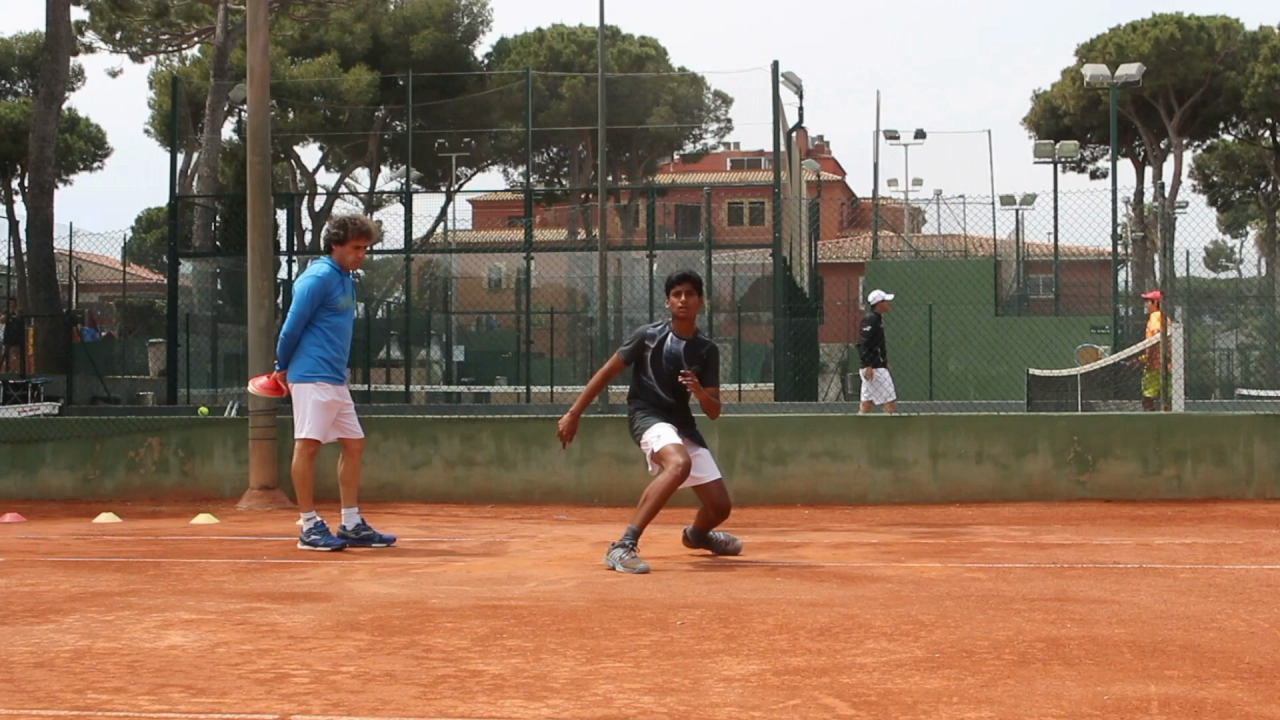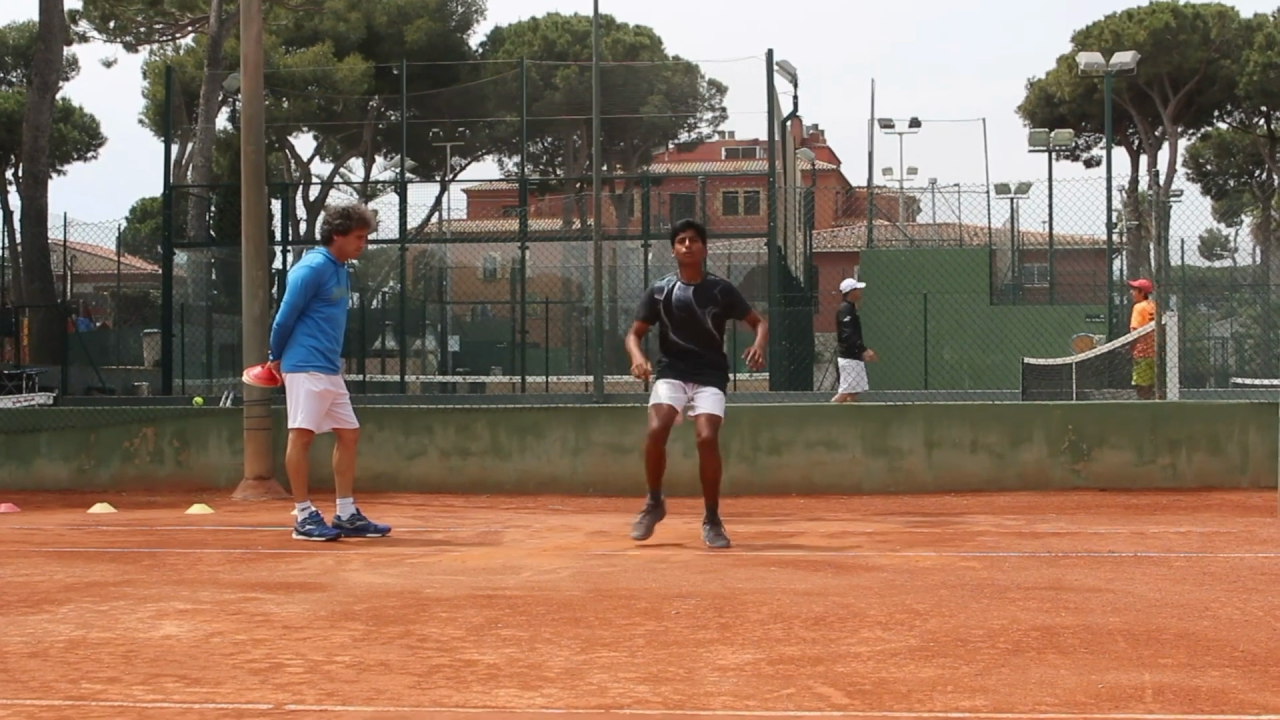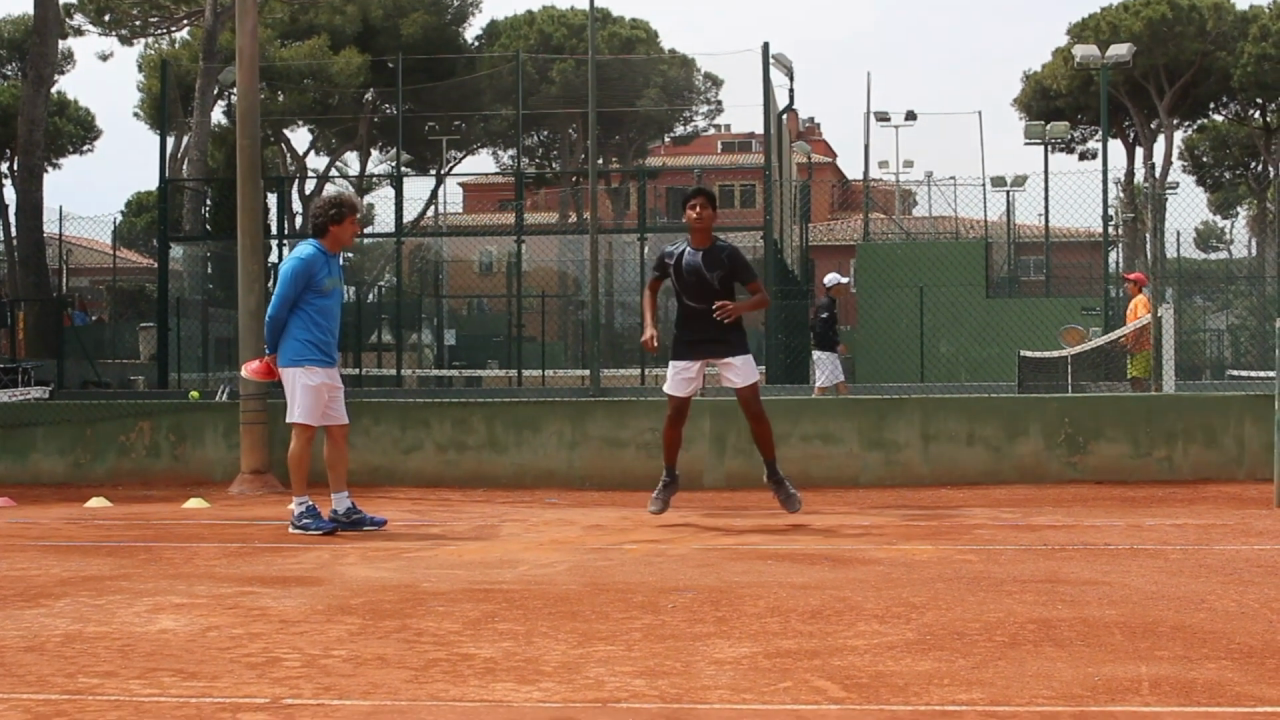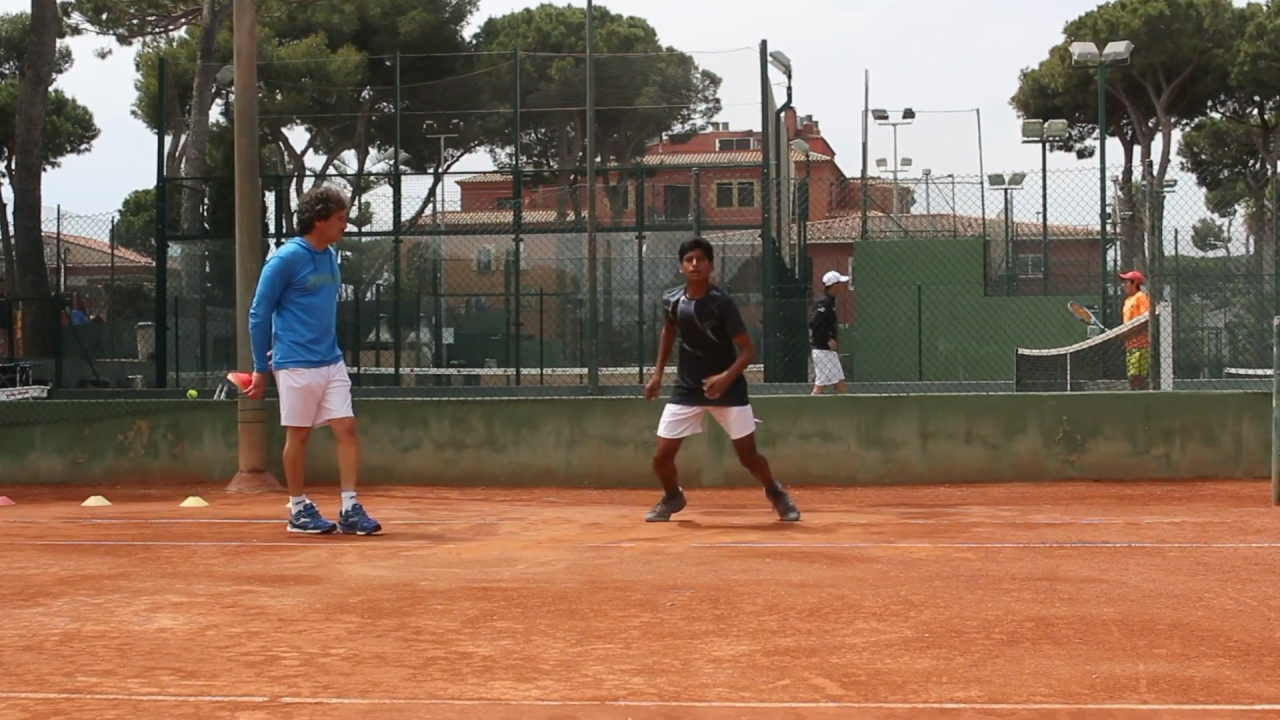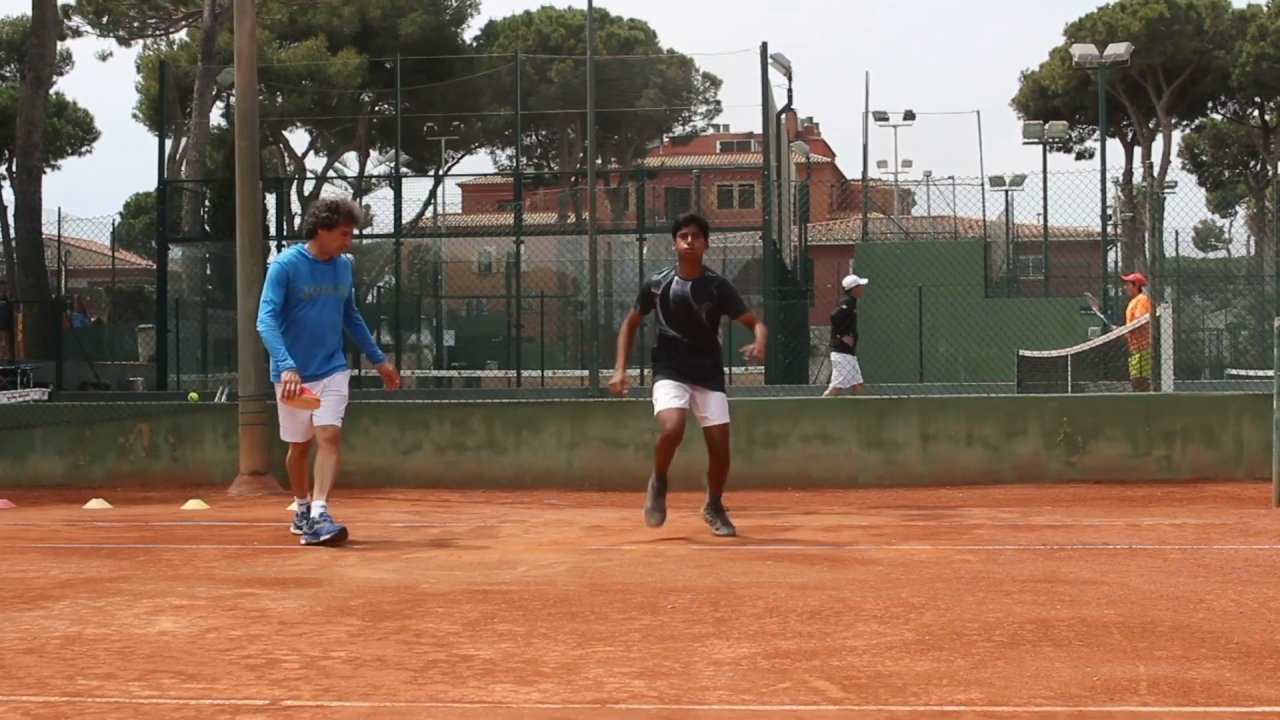
dt=0.4s
person 1, frame 1
left shoulder: (345, 278)
right shoulder: (318, 277)
right elbow: (292, 327)
right wrist: (283, 368)
left hip: (336, 379)
right hip: (313, 378)
left knee: (354, 444)
right knee: (308, 445)
left ankle: (351, 524)
right ankle: (310, 526)
person 1, frame 2
left shoulder: (340, 269)
right shoulder: (313, 267)
right elbow: (285, 317)
right wrist: (276, 357)
left hip: (331, 370)
right hip: (307, 368)
left knee: (349, 435)
right knee: (302, 436)
left ankle: (347, 514)
right ankle: (304, 516)
person 1, frame 3
left shoulder: (332, 259)
right shoulder: (303, 259)
right elbow: (276, 312)
right wrist: (274, 352)
left hip: (328, 362)
right hip: (303, 362)
left knee: (338, 432)
right knee: (304, 431)
left ankle: (342, 509)
right ankle: (301, 511)
person 1, frame 4
left shoulder: (330, 257)
right shoulder: (285, 259)
right elbow: (259, 314)
right wrist: (260, 366)
left hip: (332, 362)
right hip: (295, 364)
left knee: (346, 428)
right knee: (299, 434)
left ankle: (352, 508)
right ankle: (299, 509)
person 1, frame 5
left shoulder: (344, 266)
right shoulder: (284, 265)
left elbow: (351, 316)
right elbow: (266, 320)
left wrist: (378, 358)
right wrist: (286, 366)
left hip: (332, 371)
right hip: (294, 375)
left knee: (328, 436)
right knee: (300, 445)
left ankle: (318, 515)
right ankle: (302, 508)
person 2, frame 1
left shoulder: (707, 351)
right shoulder: (648, 335)
left elbow: (714, 411)
right elbow: (607, 372)
left wrist: (701, 392)
right wrist: (574, 414)
left hip: (683, 423)
right hip: (648, 415)
left knee: (720, 506)
right knee: (679, 465)
left ankle: (697, 534)
right ankle: (623, 546)
person 2, frame 2
left shoulder: (722, 289)
right shoulder: (659, 290)
left elbow: (758, 322)
right elbow: (634, 334)
left wrist: (759, 346)
right wrist: (637, 357)
left hip: (710, 376)
right hip: (670, 372)
left knee: (707, 438)
right knee: (657, 429)
left ankle: (712, 520)
right ankle: (654, 502)
person 2, frame 3
left shoulder: (729, 254)
right shoulder: (670, 255)
left elbow: (762, 296)
right elbow: (651, 289)
left wrist: (742, 308)
right wrist: (649, 326)
left hip: (729, 341)
right hip: (687, 344)
left knee: (754, 410)
right knee: (675, 415)
left ankle: (774, 476)
right ankle: (669, 479)
person 2, frame 4
left shoulder: (723, 304)
right shoulder: (671, 301)
left elbow: (748, 351)
left wrist: (727, 377)
right wrist: (657, 372)
left hip: (729, 387)
right hip: (687, 389)
left knee: (747, 455)
right knee: (661, 457)
left ankle: (775, 494)
right ankle: (673, 497)
person 2, frame 5
left shoulder: (719, 285)
right shoulder: (656, 284)
left elbow: (755, 322)
right elbow: (630, 325)
left wrist: (760, 343)
right wrist: (620, 368)
left hip: (709, 371)
right hip: (669, 371)
left knee: (719, 447)
right knee: (671, 430)
left ankle: (714, 506)
right ankle: (658, 481)
